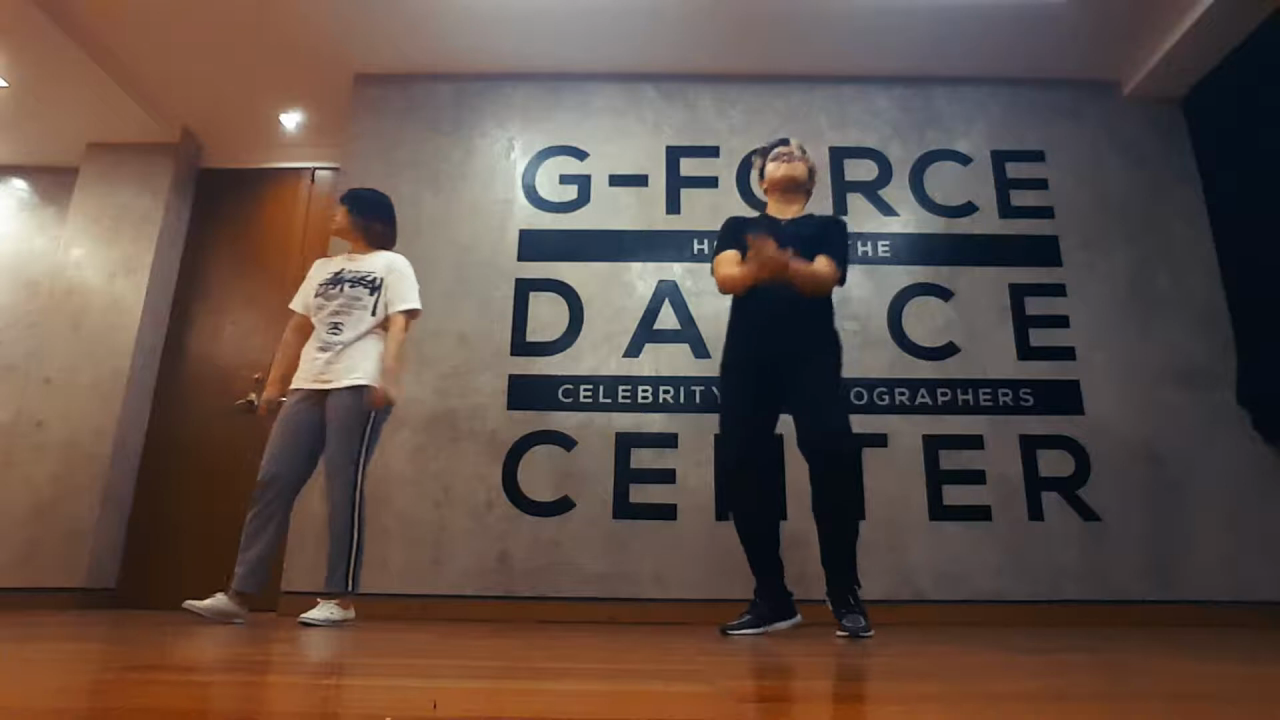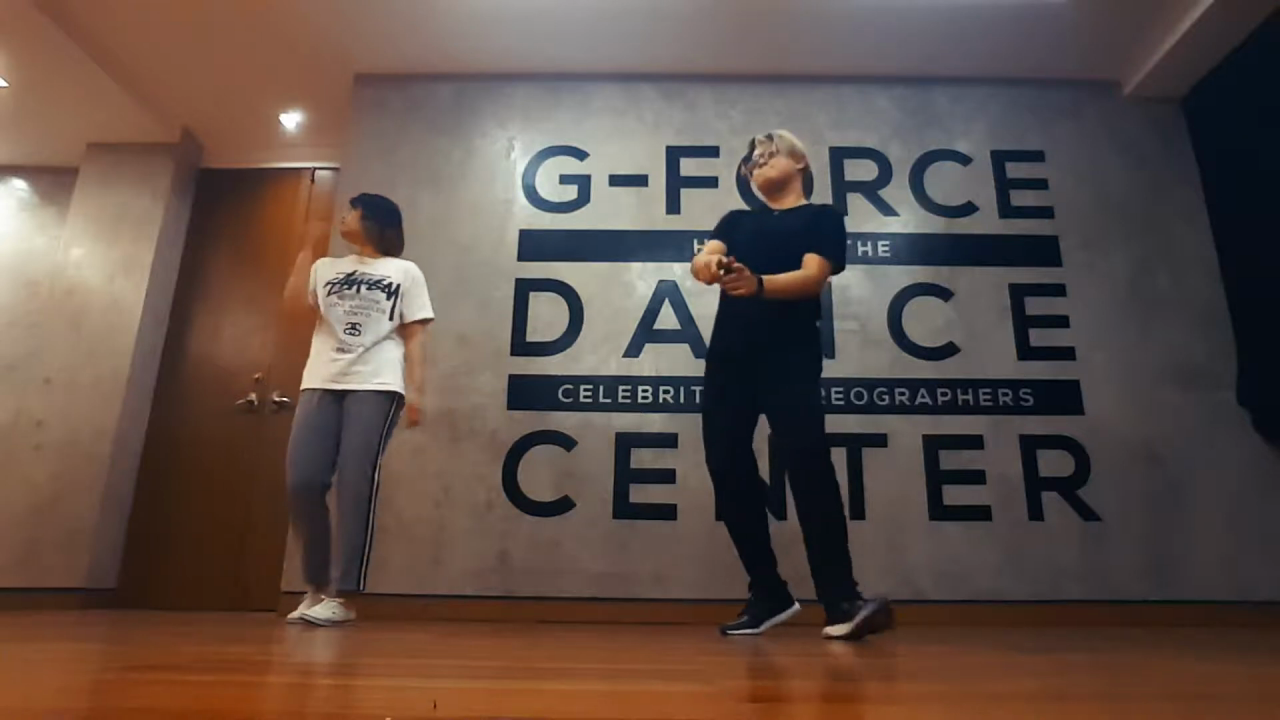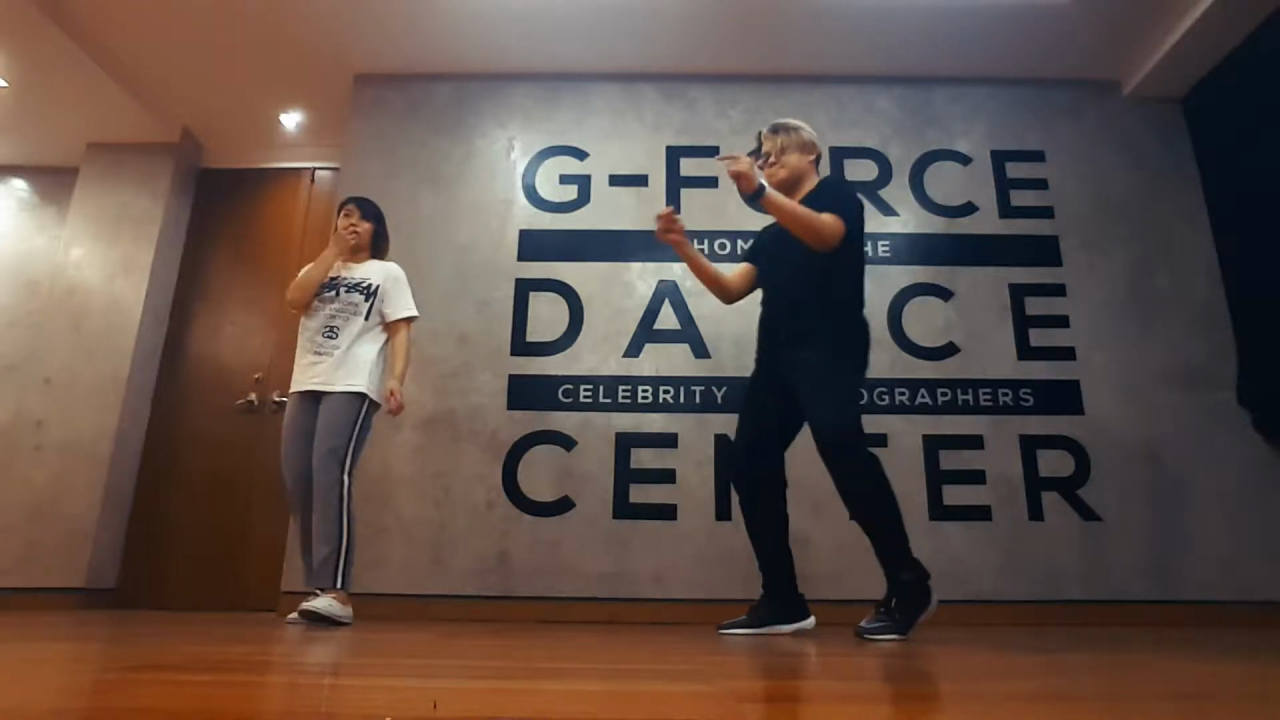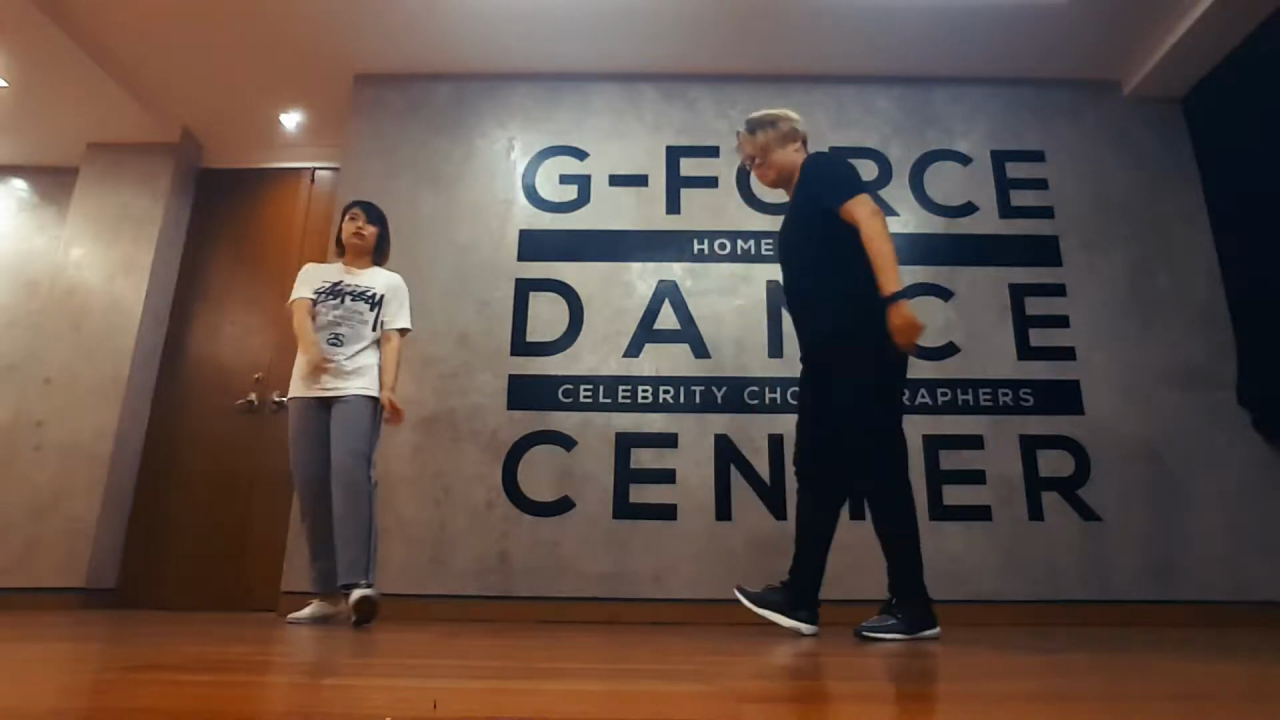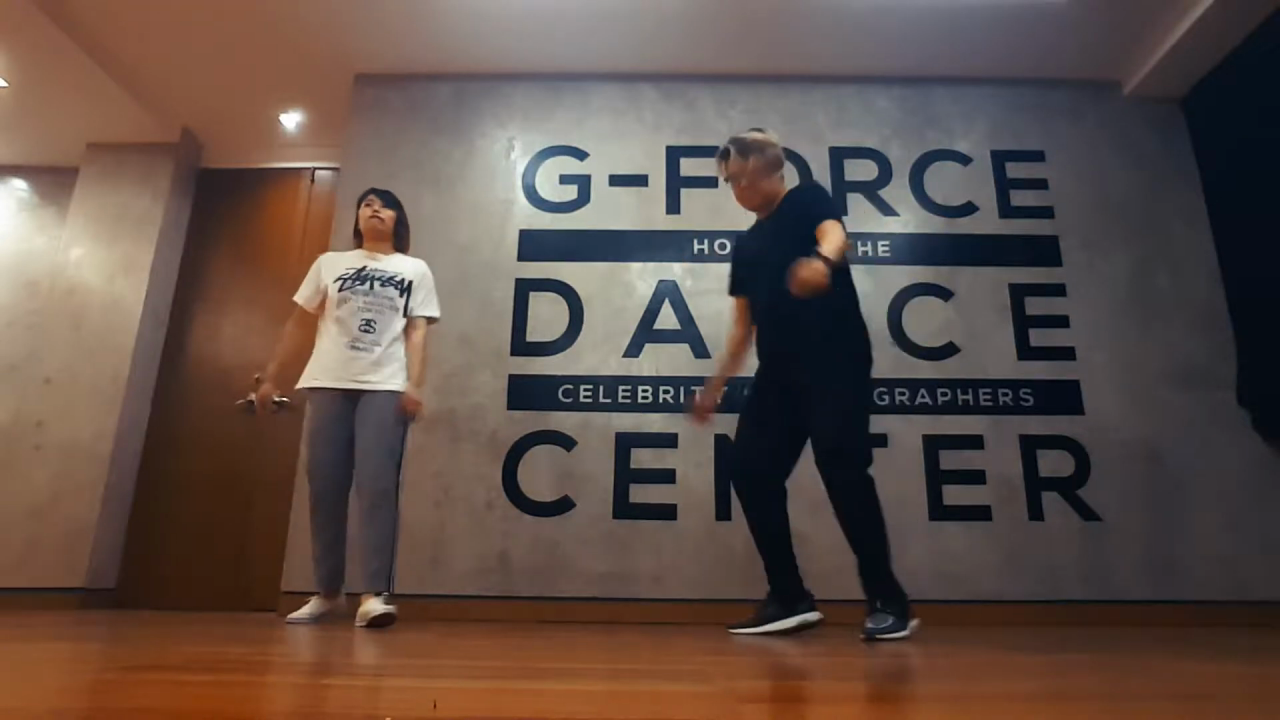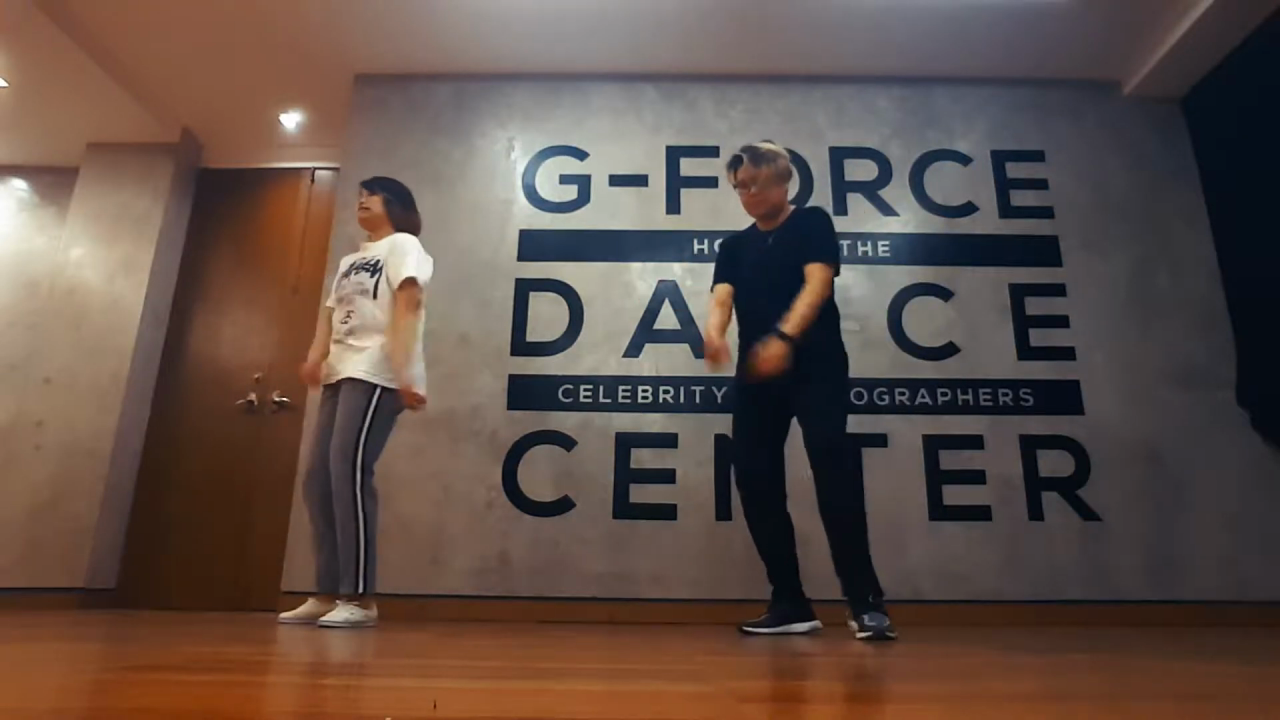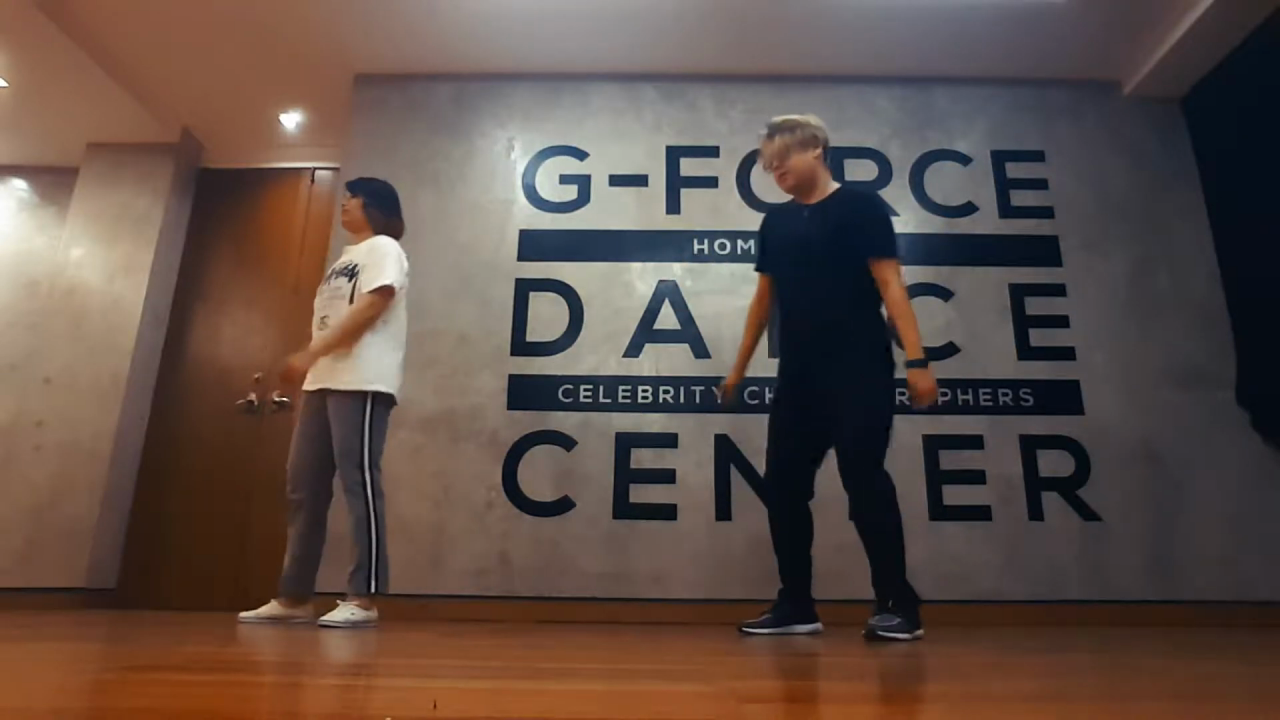
dt=0.5s
person 1, frame 1
left shoulder: (828, 226)
right shoulder: (738, 226)
left elbow: (826, 279)
right elbow: (725, 279)
left wrist: (784, 265)
right wrist: (757, 269)
left hip: (810, 354)
right hip: (746, 356)
left knee: (831, 454)
right knee: (744, 467)
left ankle: (844, 593)
right ankle: (771, 597)
person 1, frame 2
left shoulder: (822, 218)
right shoulder: (737, 221)
left elbow: (812, 276)
right elbow: (703, 259)
left wrist: (758, 284)
right wrist: (711, 267)
left hip: (790, 351)
right hip: (729, 355)
left knee: (806, 453)
right knee: (727, 465)
left ankle: (841, 598)
right ankle: (769, 593)
person 1, frame 3
left shoulder: (835, 192)
right shoulder: (770, 235)
left elbow: (826, 235)
right elbow: (730, 290)
left wrist: (759, 193)
right wrist: (683, 247)
left hip: (831, 346)
right hip: (776, 355)
left knee: (840, 443)
right knee: (751, 465)
left ankle: (907, 584)
right ankle: (782, 601)
person 1, frame 4
left shoulder: (823, 170)
right shoulder: (798, 213)
left elbow: (869, 221)
left wrist: (894, 297)
left hip: (860, 341)
right hip: (825, 351)
left knee: (874, 462)
right knee: (818, 468)
left ankle: (912, 605)
right ankle: (800, 597)
person 1, frame 5
left shoulder: (808, 200)
right shoulder: (746, 245)
left elbow: (834, 234)
right elbow: (744, 324)
left wrist: (822, 262)
right wrist: (717, 383)
left hip: (834, 354)
right hip: (778, 369)
left knee: (841, 466)
right knee: (751, 470)
left ankle: (887, 600)
right ankle: (789, 596)
person 1, frame 6
left shoulder: (813, 224)
right shoulder: (735, 246)
left elbow: (817, 285)
right elbow: (721, 304)
left wrist: (783, 337)
right wrist: (713, 336)
left hip: (811, 370)
right hip: (756, 378)
left knee: (834, 468)
right knee: (756, 482)
left ankle: (865, 602)
right ankle: (790, 603)
person 1, frame 7
left shoulder: (858, 206)
right shoulder: (775, 223)
left elbow: (889, 283)
right elbow: (765, 298)
left wrist: (916, 359)
right wrist: (739, 367)
left hip: (858, 363)
right hip: (799, 371)
left knee: (862, 474)
right knee: (783, 483)
left ankle: (897, 603)
right ankle: (796, 604)
person 2, frame 1
left shoulder: (394, 265)
right shoulder: (322, 268)
left elbow: (398, 326)
right elbow: (297, 329)
left wrist: (390, 378)
right wrist: (274, 383)
left hip: (360, 385)
right hip: (309, 385)
left knee: (344, 483)
right knee: (274, 480)
left ankle: (338, 598)
right ankle: (238, 594)
person 2, frame 2
left shoulder: (405, 272)
right shoulder: (328, 268)
left elbow: (413, 336)
right elbow: (294, 300)
left wrist: (415, 390)
right wrist: (308, 250)
left hip: (375, 387)
right hip: (320, 384)
left knee: (356, 485)
right knee: (302, 482)
left ankle: (341, 595)
right ankle: (318, 587)
person 2, frame 3
left shoulder: (388, 273)
right shoulder: (318, 269)
left elbow: (399, 332)
right elbow: (294, 299)
left wrist: (396, 380)
right wrist: (332, 250)
left hip: (353, 386)
right hip: (305, 385)
left knee: (331, 478)
right knee: (299, 486)
left ankle: (336, 593)
right ankle: (319, 588)
person 2, frame 4
left shoulder: (390, 283)
right shoulder: (313, 273)
left elbow: (391, 339)
right elbow: (298, 316)
left wrist: (388, 388)
right wrist: (311, 351)
left hip: (360, 391)
right hip: (309, 390)
left knee: (352, 477)
right knee: (312, 491)
left ankle: (357, 587)
right ankle: (328, 594)
person 2, frame 5
left shoulder: (415, 270)
right shoulder: (329, 264)
left elbow: (419, 329)
right elbow: (300, 321)
left wrist: (414, 385)
right wrist: (270, 376)
left hip: (385, 387)
right hip: (329, 383)
left knee: (378, 484)
right knee: (325, 486)
left ankle: (374, 595)
right ankle: (327, 591)
person 2, frame 6
left shoulder: (404, 244)
right shoulder: (349, 262)
left elbow: (406, 303)
right elbow: (329, 321)
left wrist: (404, 370)
right wrist: (313, 359)
left hip: (377, 377)
right hip: (342, 377)
left knee: (350, 474)
right knee: (319, 480)
left ankle: (360, 598)
right ankle: (329, 593)
person 2, frame 7
left shoulder: (383, 248)
right shoulder: (342, 263)
left elbow: (369, 309)
left wrist: (310, 355)
right wrist: (307, 373)
left hip: (362, 383)
right hip: (324, 383)
left knee: (358, 479)
right knee: (304, 486)
left ankle: (363, 598)
right ankle: (294, 597)
